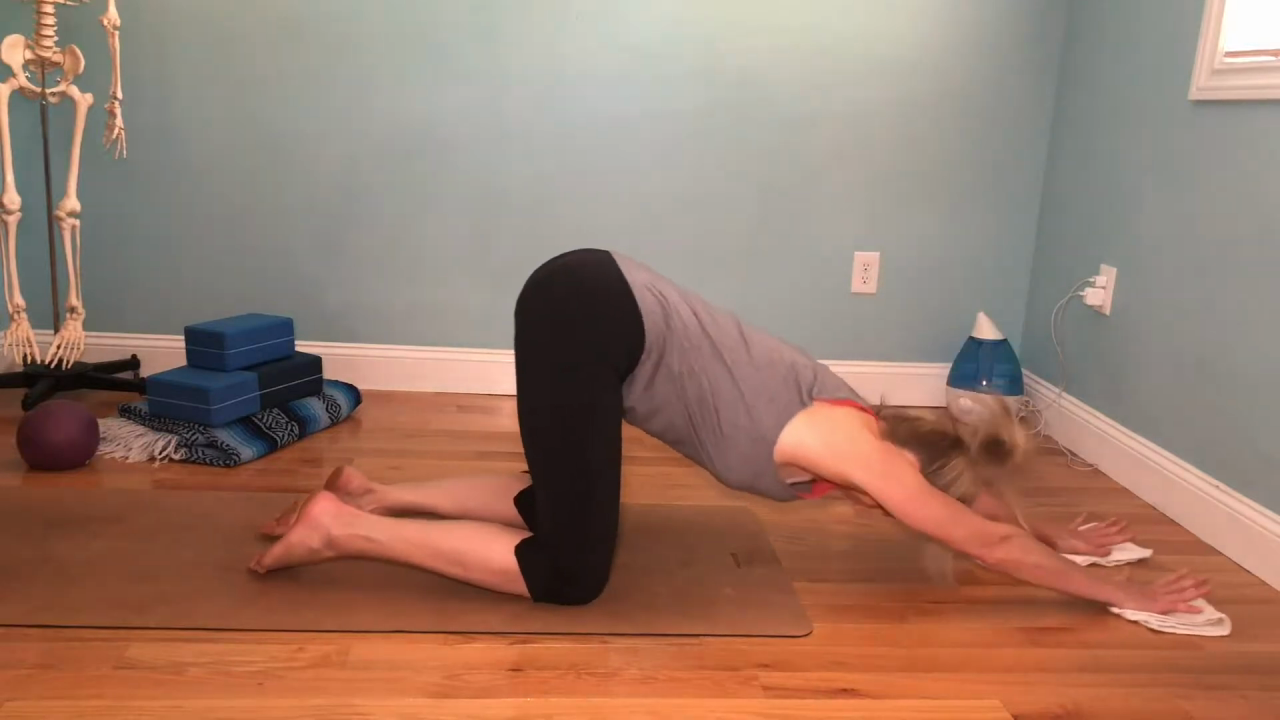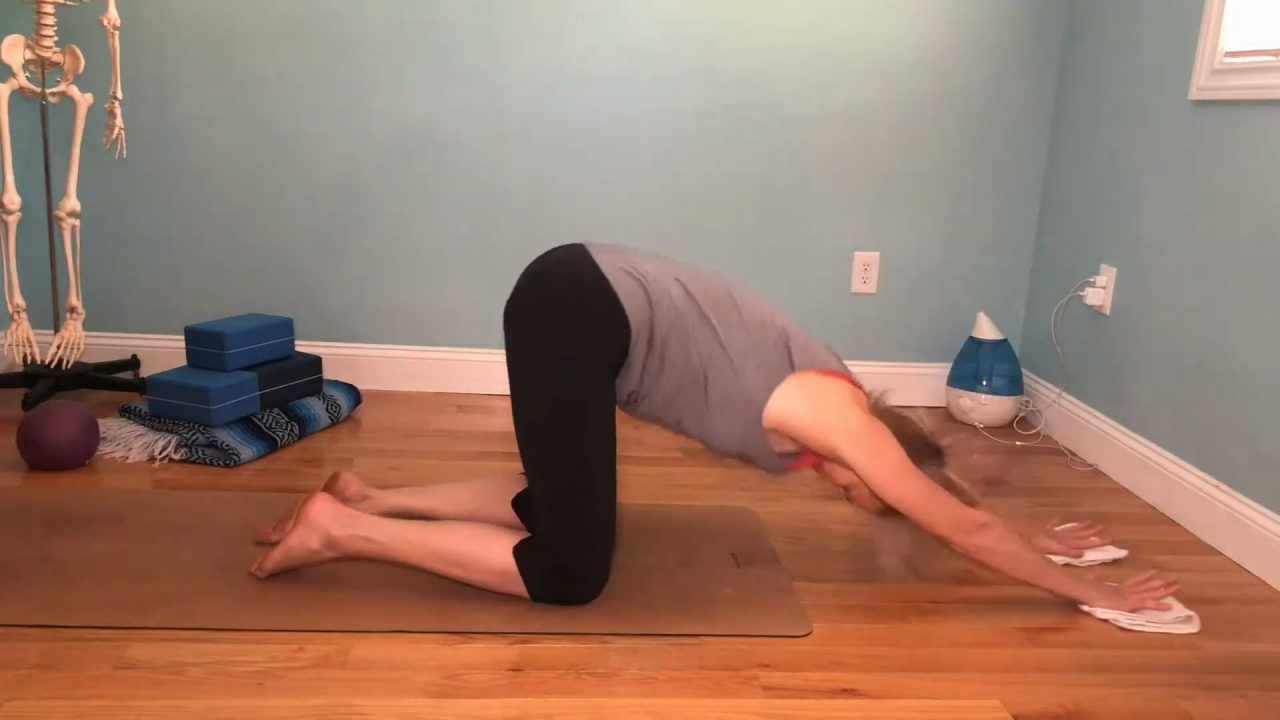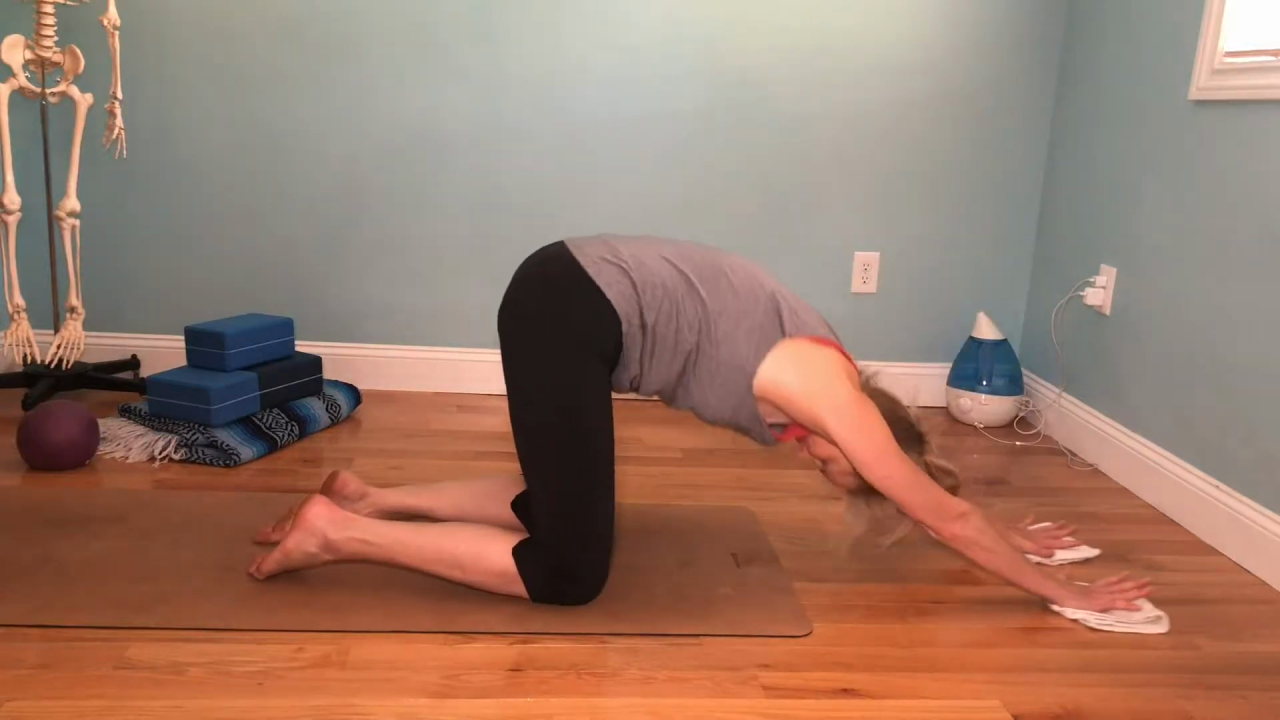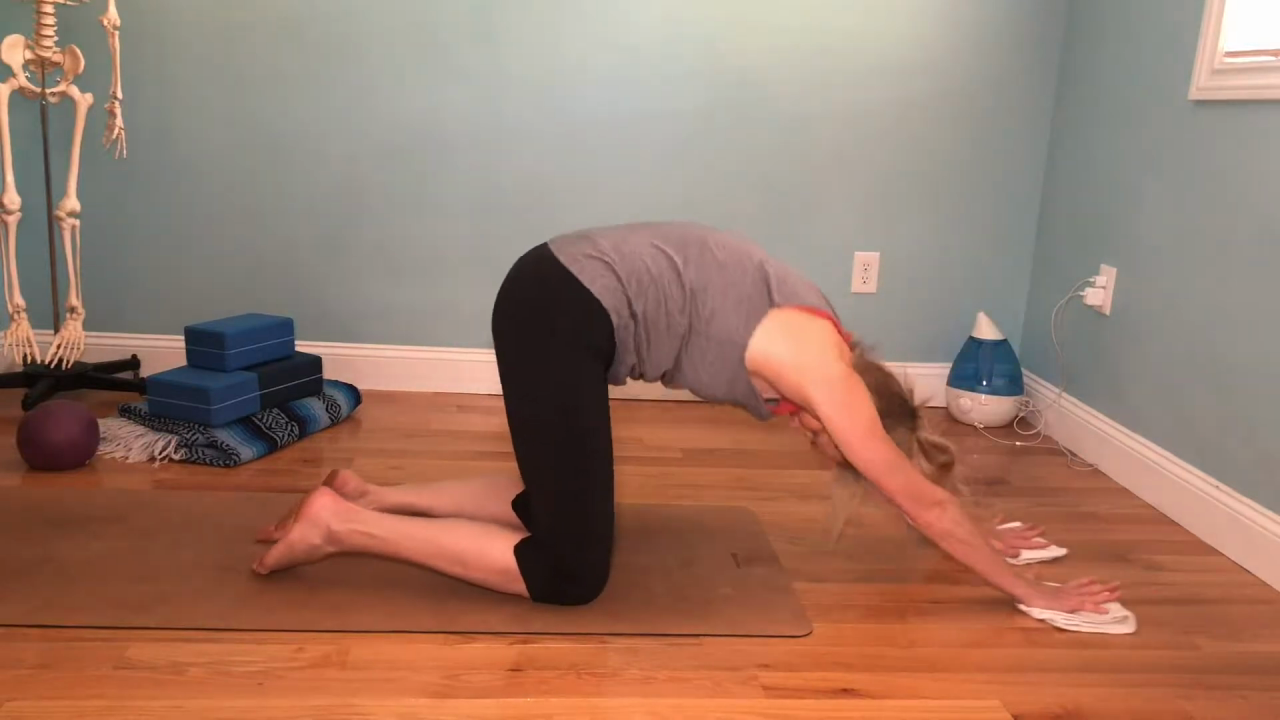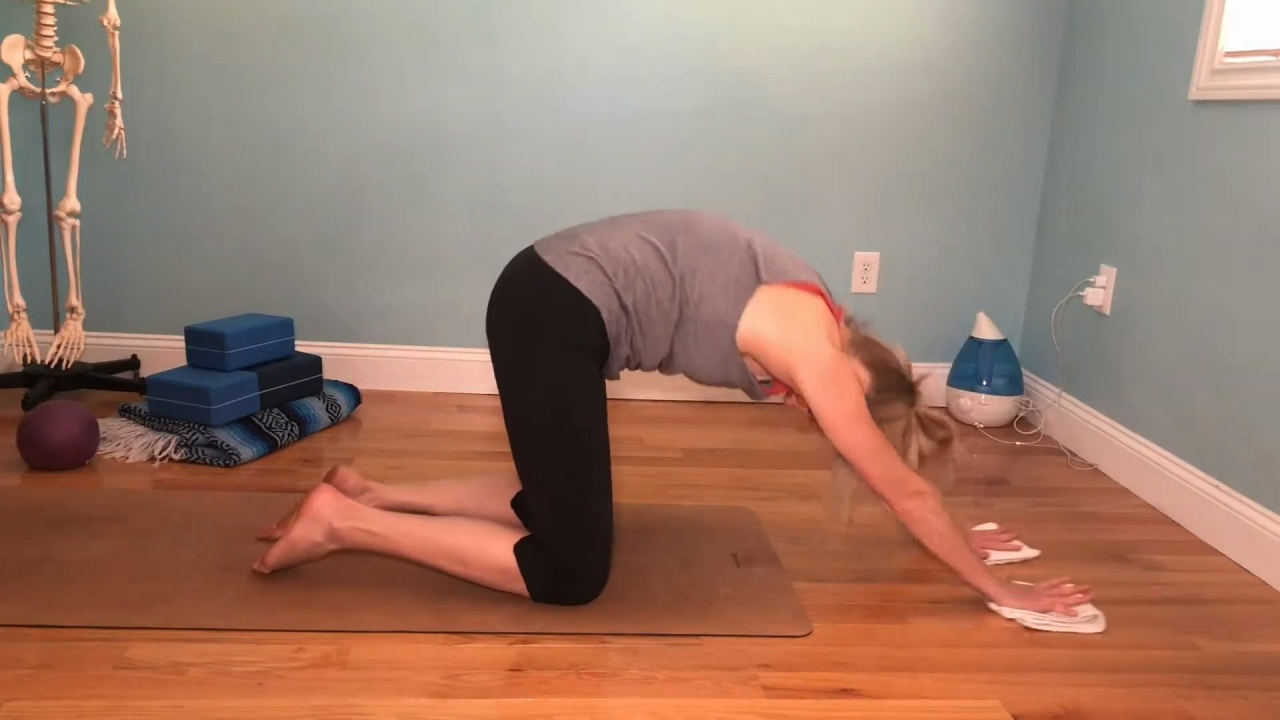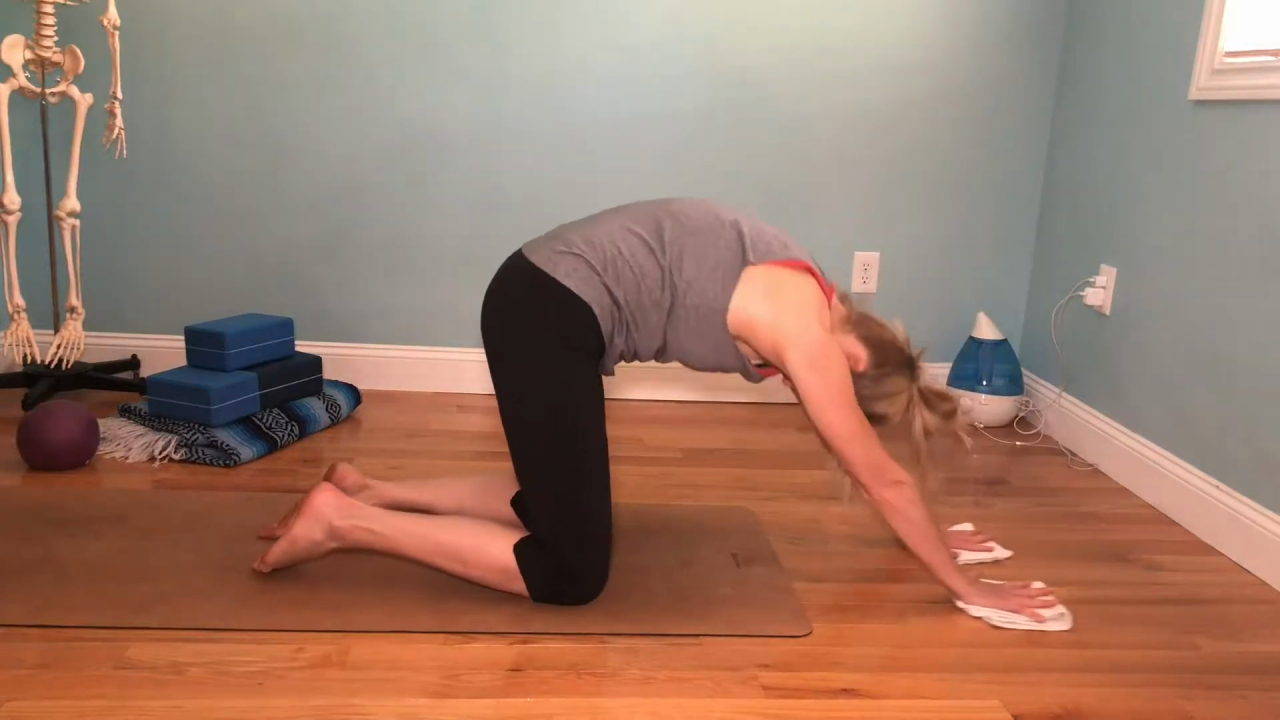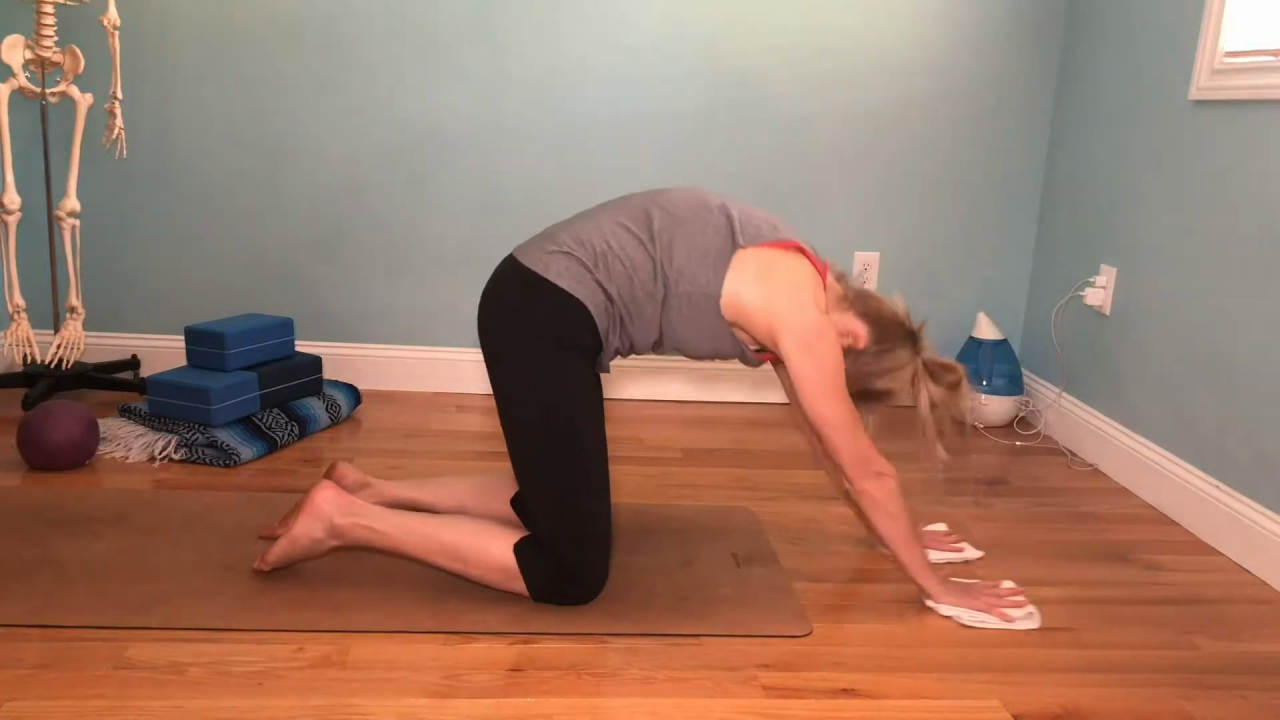
dt=0.1s
person 1, frame 1
left shoulder: (850, 421)
right shoulder: (853, 447)
left elbow: (977, 514)
right elbow: (986, 537)
left wrist: (1057, 538)
right wrist: (1118, 595)
left hip: (584, 299)
right hip: (586, 319)
left knee: (565, 506)
right knee: (571, 569)
left ankle: (372, 493)
right ankle: (344, 527)
person 1, frame 2
left shoulder: (836, 399)
right shoulder: (843, 421)
left elbow: (959, 511)
right elbow: (964, 525)
left wrist: (1035, 539)
right wrist: (1092, 593)
left hip: (575, 294)
right hip: (577, 318)
left knee: (558, 507)
right knee: (569, 571)
left ankle: (369, 498)
right ankle: (345, 529)
person 1, frame 3
left shoulder: (825, 369)
right shoulder: (833, 392)
left elbow: (937, 502)
right elbow: (940, 508)
left wrist: (1008, 539)
right wrist: (1058, 592)
left hip: (563, 293)
right hip: (569, 313)
left knee: (564, 504)
right knee: (571, 570)
left ankle: (369, 499)
right ankle: (340, 533)
person 1, frame 4
left shoulder: (822, 348)
right shoulder: (823, 366)
left elbow: (916, 490)
right elbow: (920, 497)
left wrist: (985, 537)
right wrist: (1030, 590)
left hip: (555, 292)
right hip: (562, 316)
left knee: (560, 503)
right knee: (570, 571)
left ankle: (371, 495)
right ankle: (344, 524)
person 1, frame 5
left shoulder: (811, 321)
right shoulder: (814, 345)
left elbow: (894, 480)
right elbow: (900, 485)
left wrist: (952, 537)
right wrist: (998, 591)
left hip: (548, 296)
right hip: (554, 313)
left knee: (564, 505)
right knee: (572, 571)
left ankle: (370, 494)
right ankle: (347, 523)
person 1, frame 6
left shoulder: (805, 304)
right shoulder: (806, 327)
left elbow: (875, 471)
right elbow: (881, 473)
left wrist: (928, 534)
right wrist: (969, 588)
left hip: (541, 298)
right hip: (550, 315)
left knee: (559, 505)
right knee: (571, 571)
left ankle: (370, 491)
right ankle: (347, 521)
person 1, frame 7
left shoulder: (797, 287)
right shoulder: (802, 306)
left elbow: (832, 442)
right elbow: (866, 467)
left wrist: (894, 531)
right wrist: (934, 585)
left hip: (541, 301)
right hip: (544, 312)
left knee: (561, 504)
right knee: (573, 570)
left ankle: (372, 489)
right ankle: (346, 519)
